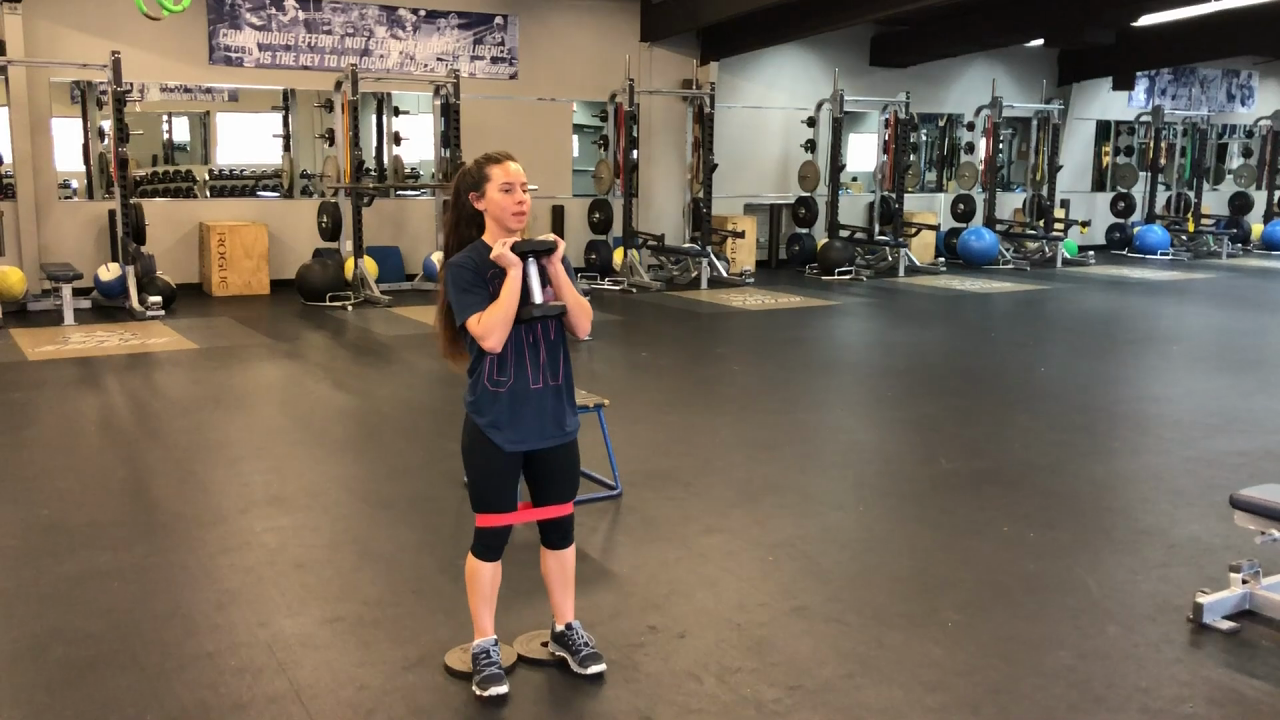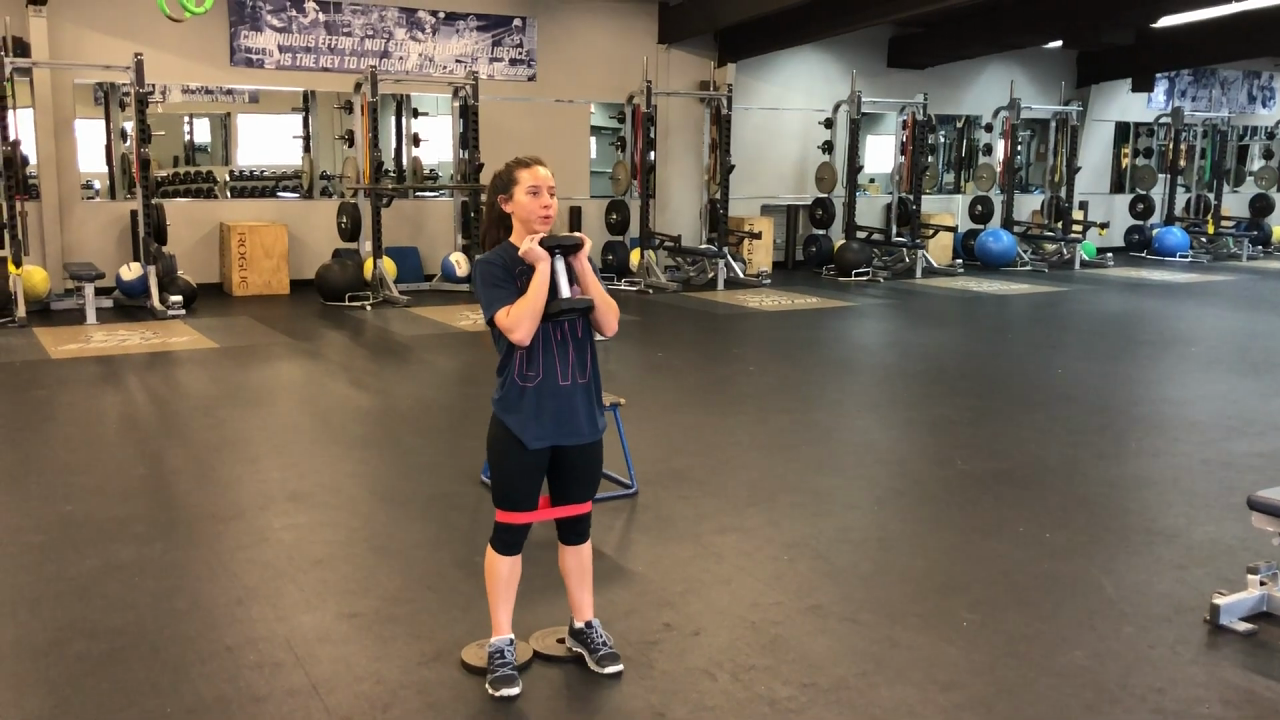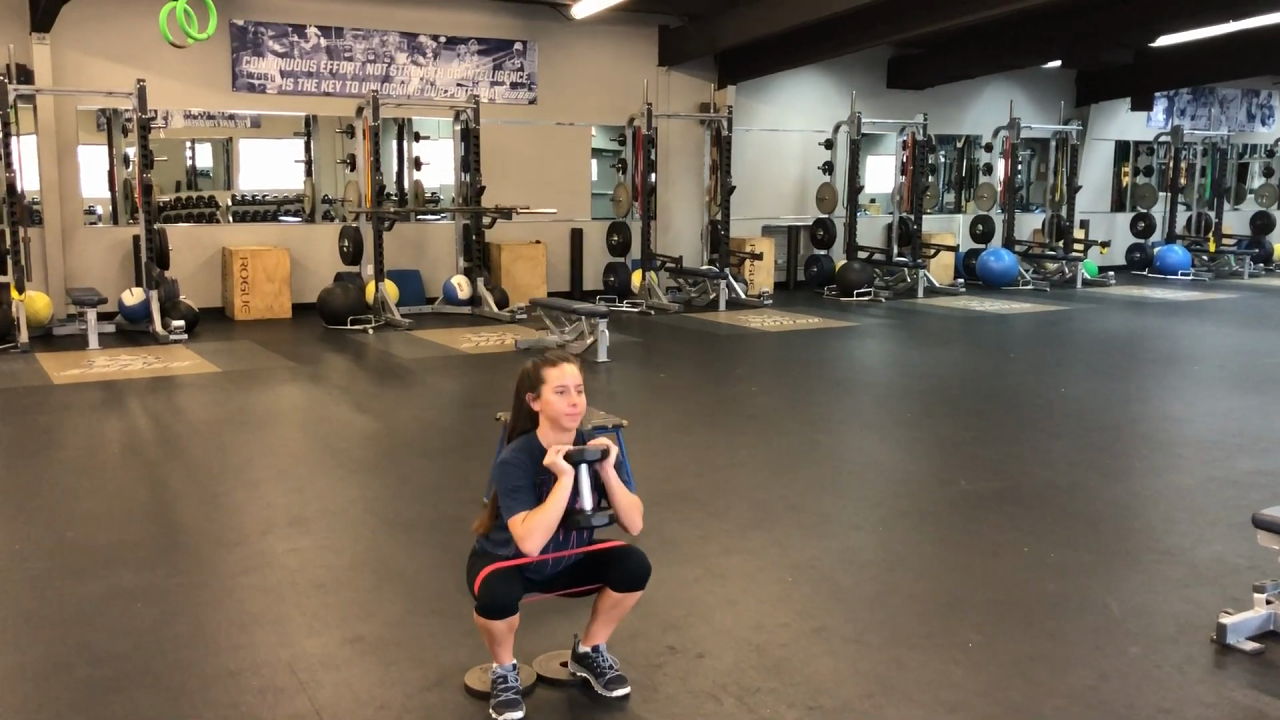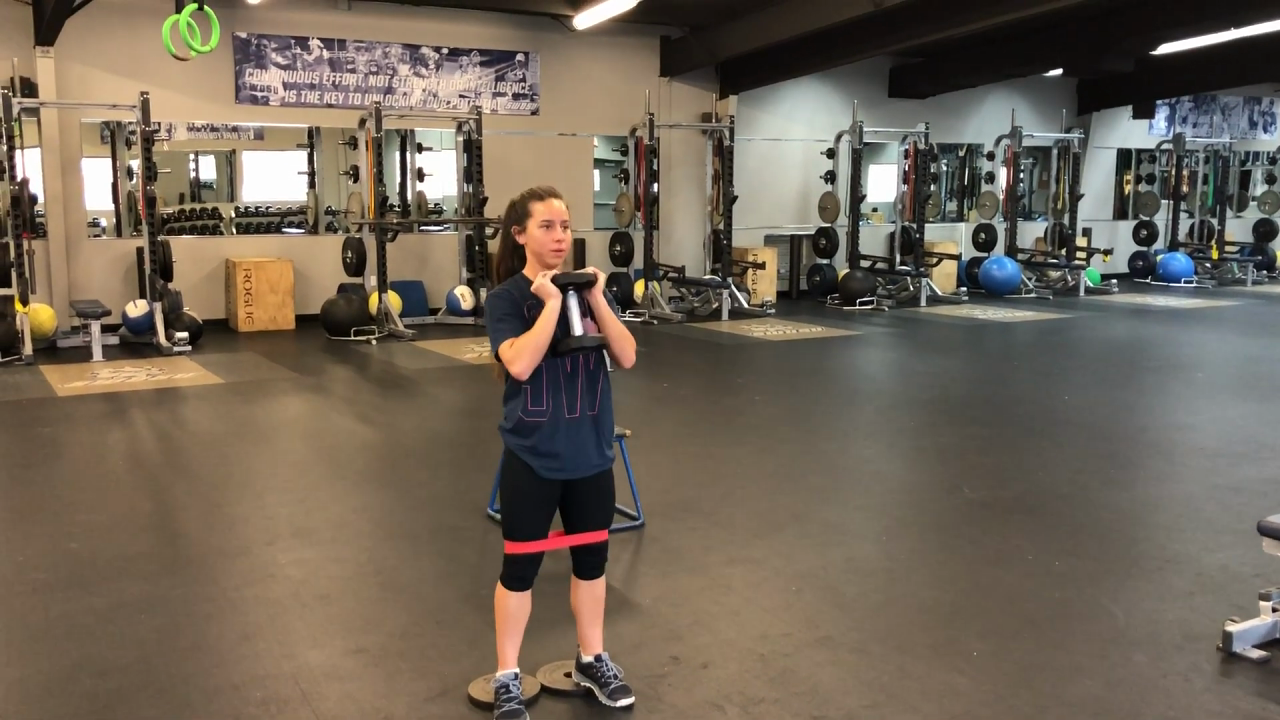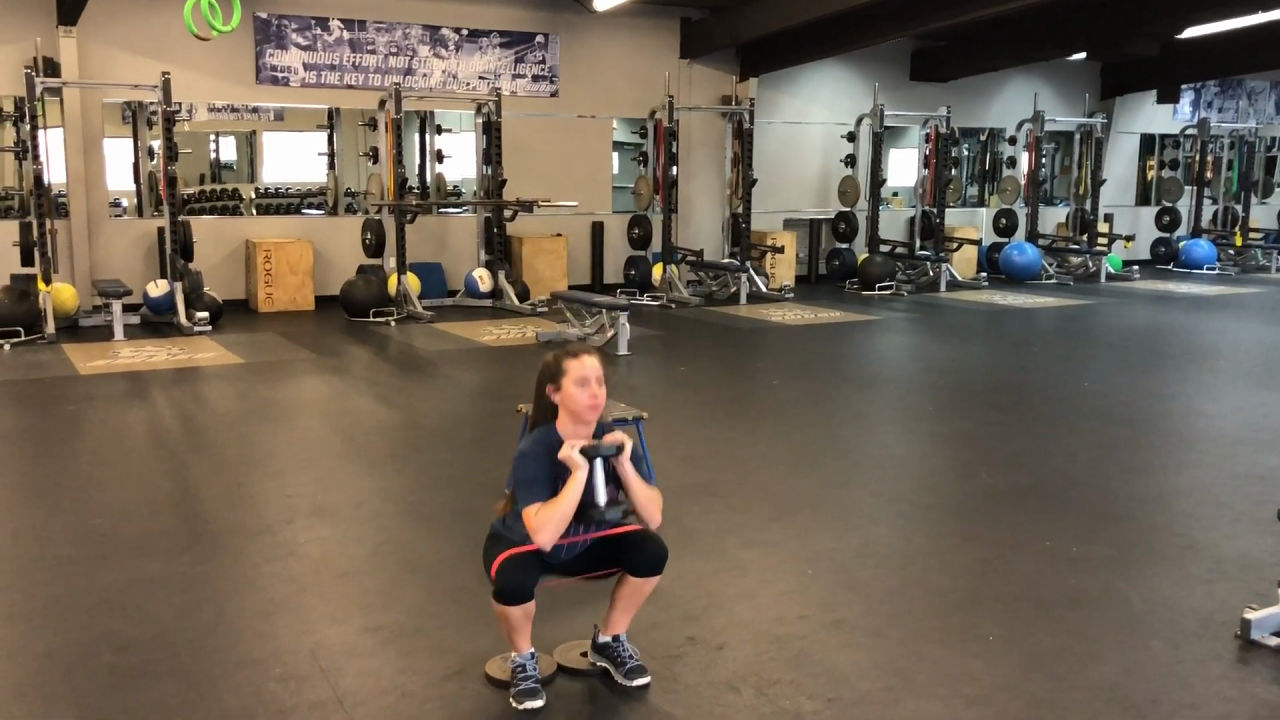
dt=1s
person 1, frame 1
left shoulder: (546, 253)
right shoulder: (466, 266)
left elbow: (582, 327)
right elbow: (491, 338)
left wrist: (555, 268)
right wrist: (513, 270)
left hip: (554, 420)
right hip: (494, 427)
left knee: (559, 528)
right knee: (492, 535)
left ankle: (566, 629)
right ankle: (485, 646)
person 1, frame 2
left shoulder: (573, 253)
right shoulder: (493, 265)
left elbow: (609, 325)
right elbow: (519, 330)
left wrist: (579, 265)
right wrist: (542, 266)
left hip: (580, 417)
right hip: (521, 423)
left knee: (575, 525)
right knee: (511, 530)
left ankle: (584, 626)
right ankle: (501, 644)
person 1, frame 3
left shoulder: (597, 448)
right shoulder: (516, 460)
left elbow: (635, 524)
right elbow: (530, 544)
left wrist: (607, 471)
right wrist: (565, 477)
left hip: (567, 560)
right hip: (505, 559)
left knee: (634, 567)
right knee: (497, 597)
left ankle: (589, 651)
right ankle: (504, 671)
person 1, frame 4
left shoulder: (588, 287)
right shoulder: (507, 298)
left elbow: (626, 358)
right elbow: (519, 364)
left wrist: (596, 300)
right wrist: (553, 303)
left hip: (591, 452)
right hip: (532, 455)
left knee: (591, 556)
right knee: (521, 566)
left ankle: (592, 662)
person 1, frame 5
left shoulder: (615, 442)
right shoulder: (535, 451)
left elbow: (653, 516)
right elbow: (542, 536)
left wrist: (624, 466)
right wrist: (579, 471)
left hip: (581, 541)
right hip: (519, 543)
left knee: (651, 553)
right knee: (515, 583)
left ankle: (609, 641)
right ankle: (522, 661)
